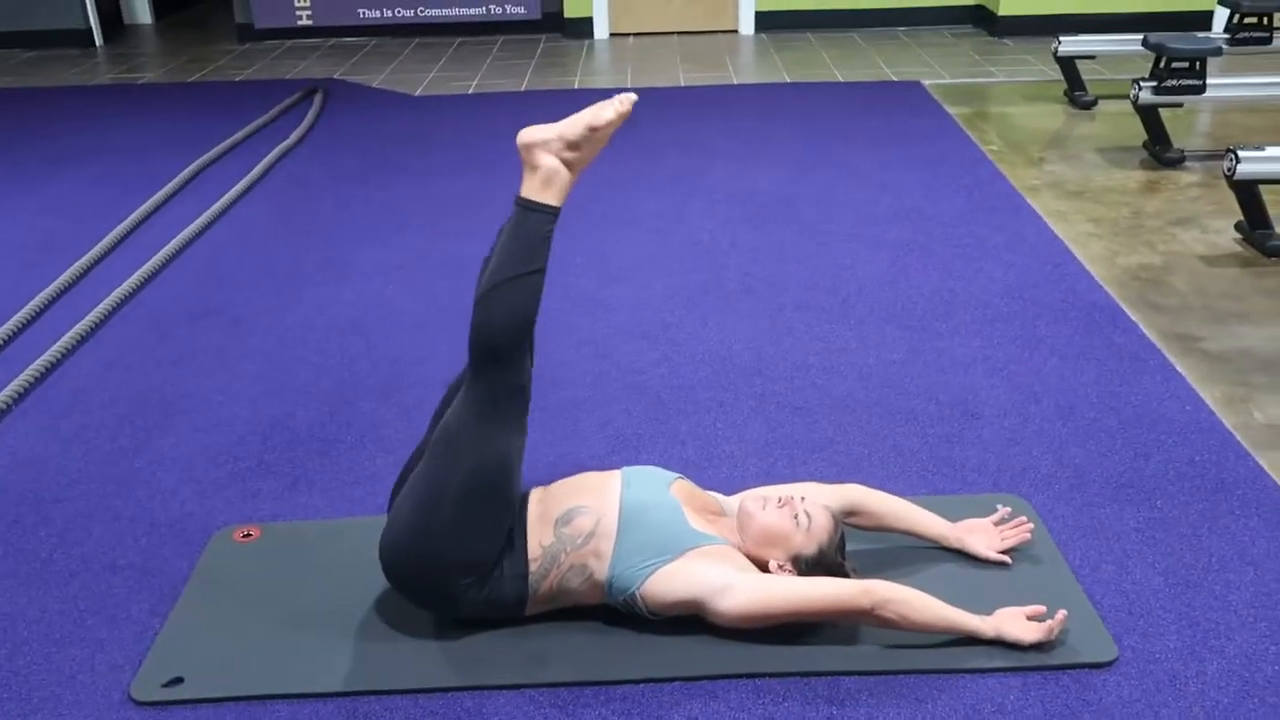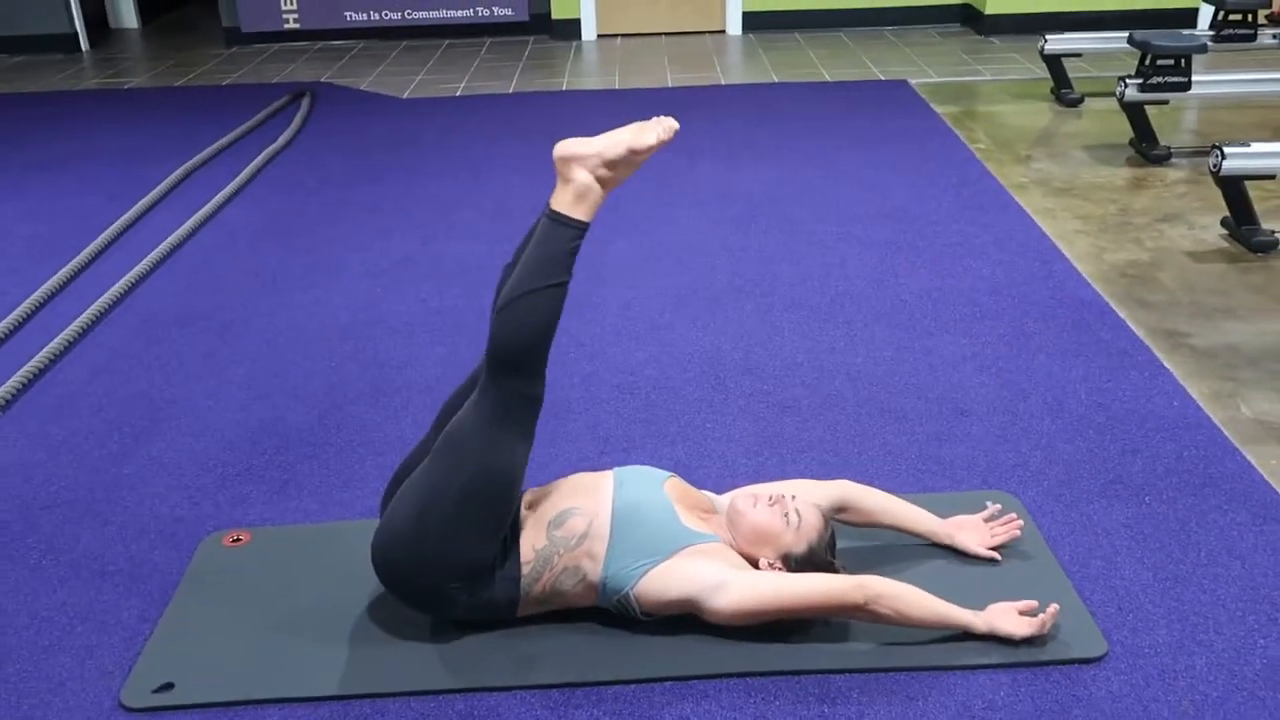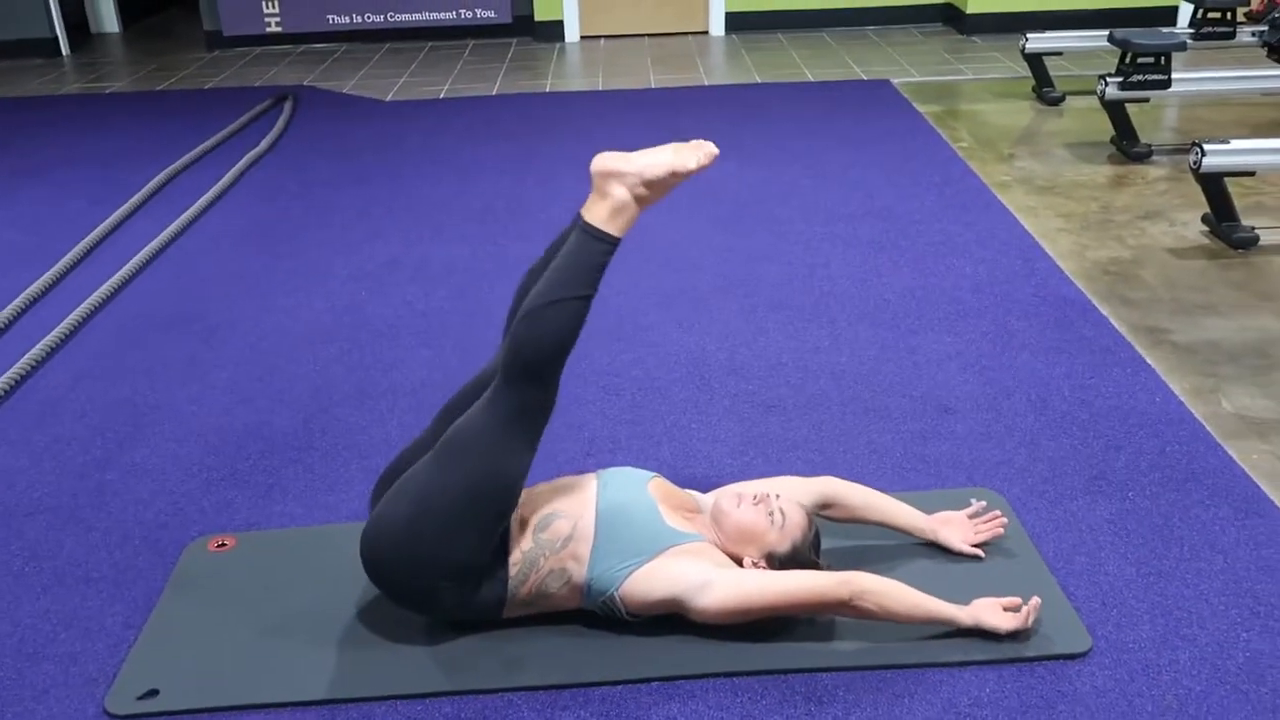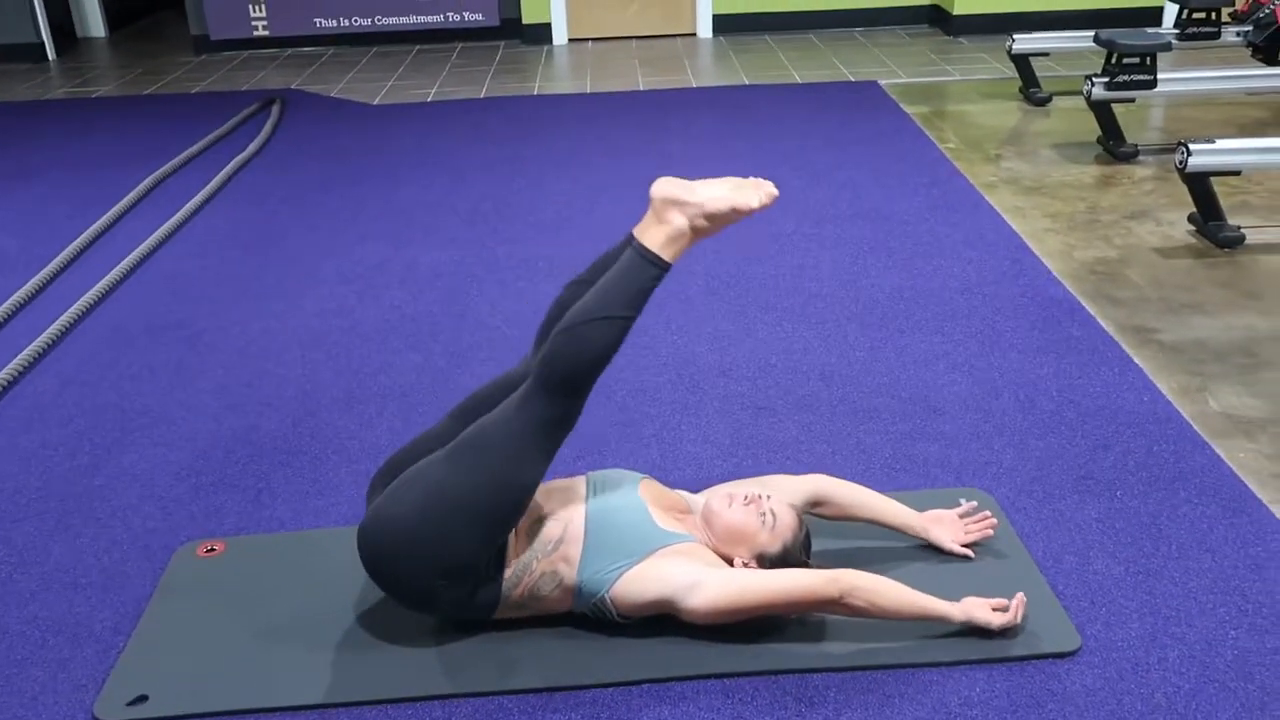
dt=0.3s
person 1, frame 1
left shoulder: (725, 585)
right shoulder: (722, 514)
left elbow: (867, 599)
right elbow: (850, 494)
left wrist: (988, 628)
right wrist: (953, 533)
left hip: (448, 565)
left knee: (501, 367)
person 1, frame 2
left shoulder: (718, 582)
right shoulder: (711, 512)
left elbow: (862, 595)
right elbow: (842, 491)
left wrist: (981, 620)
right wrist: (945, 531)
left hip: (441, 568)
left knee: (514, 373)
person 1, frame 3
left shoulder: (703, 583)
right shoulder: (697, 511)
left elbow: (845, 591)
right elbow: (824, 488)
left wrist: (965, 616)
right wrist: (928, 525)
left hip: (425, 561)
left knee: (529, 377)
person 1, frame 4
left shoulder: (694, 583)
right shoulder: (687, 510)
left elbow: (837, 588)
right elbow: (817, 485)
left wrist: (957, 611)
right wrist: (920, 524)
left hip: (416, 548)
